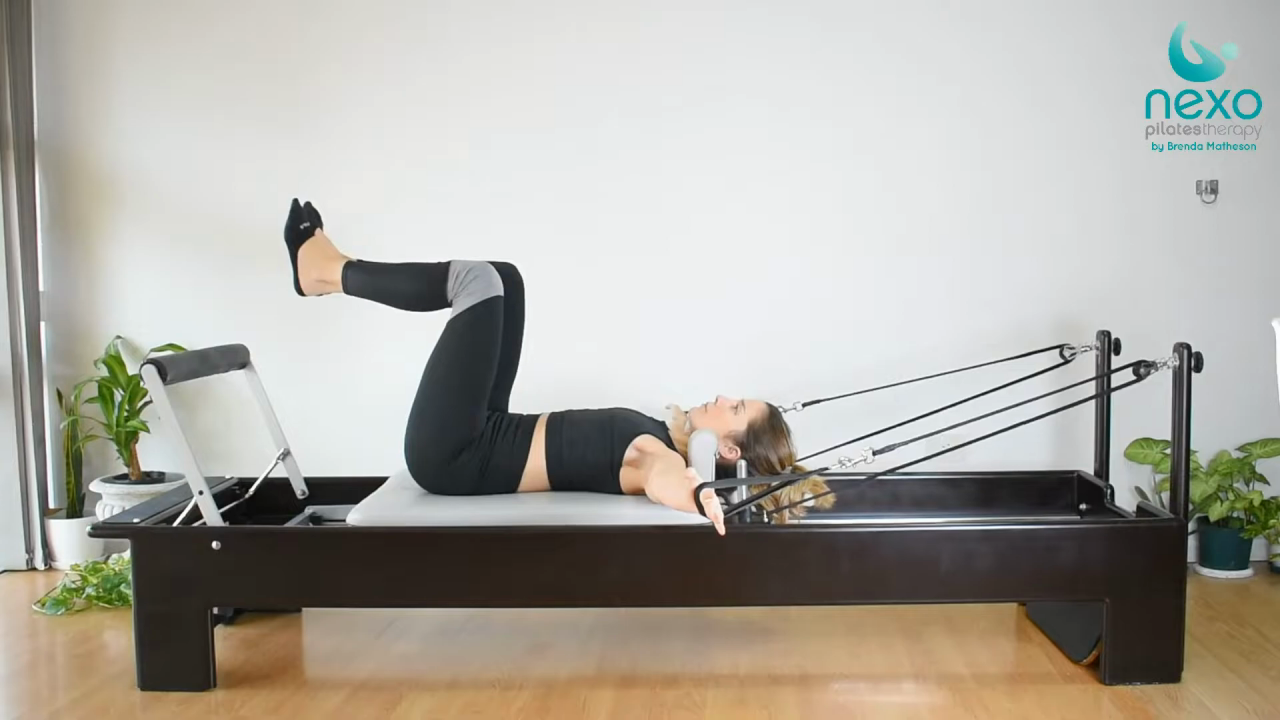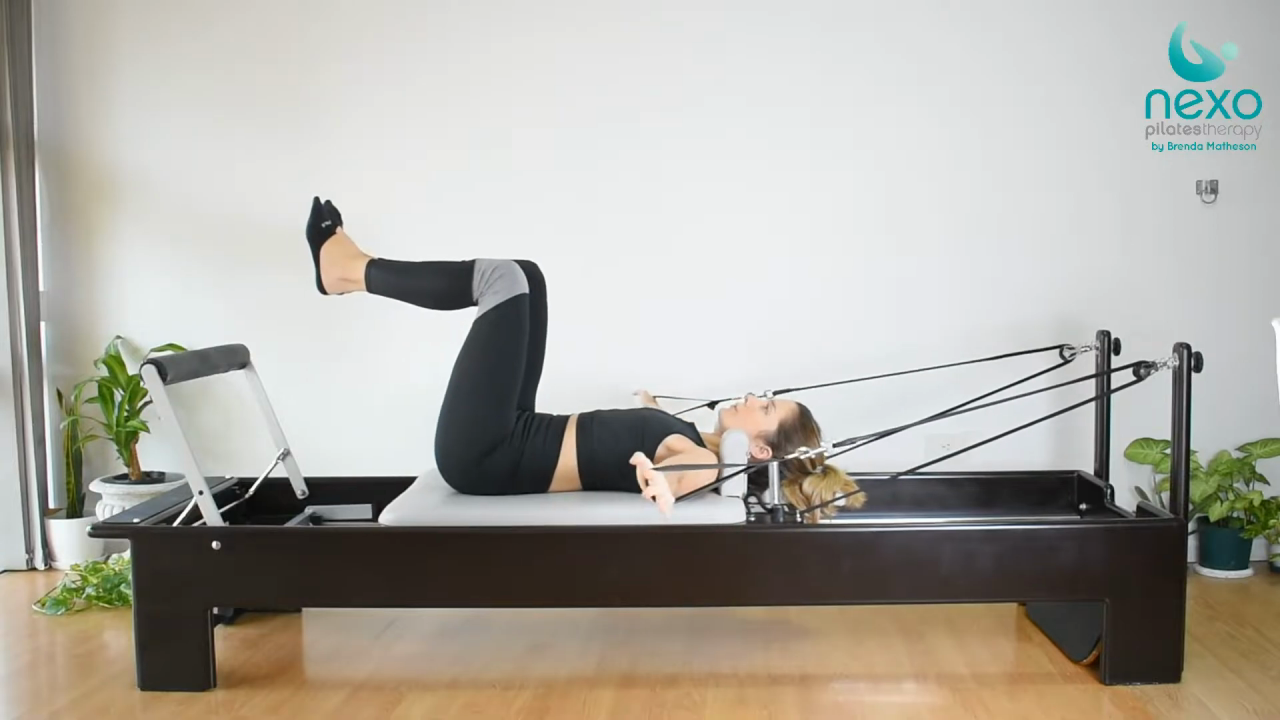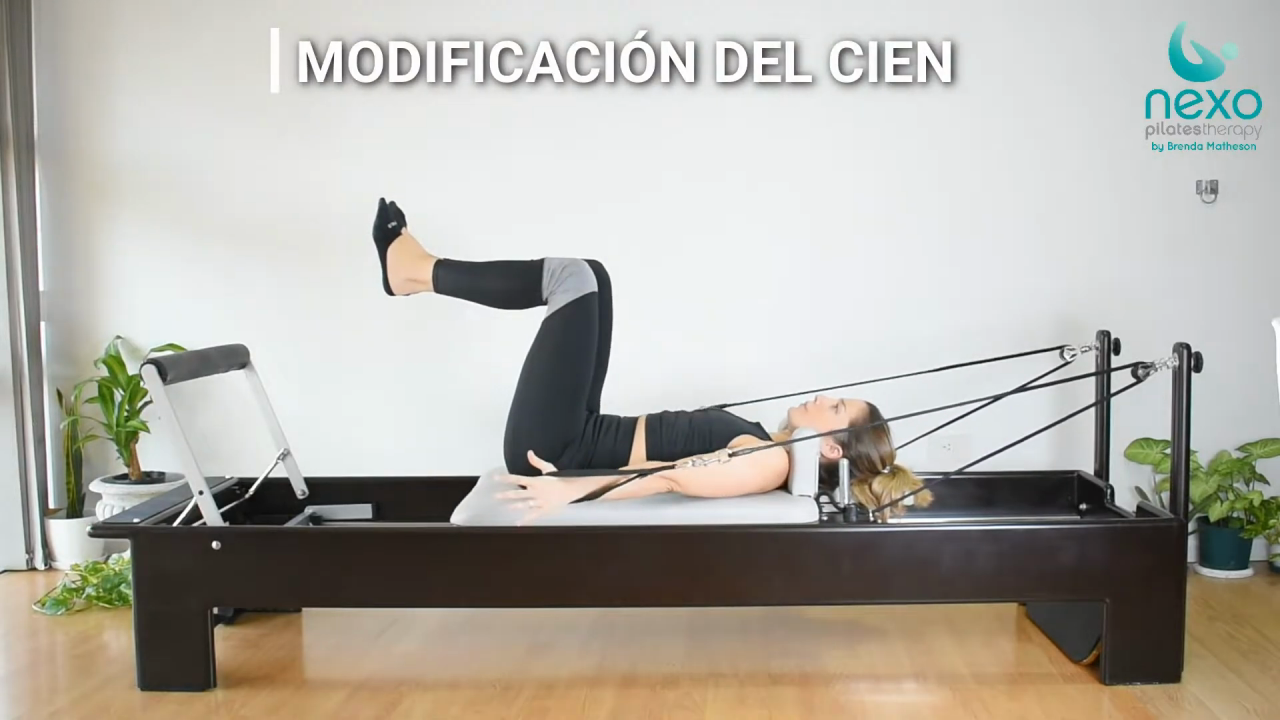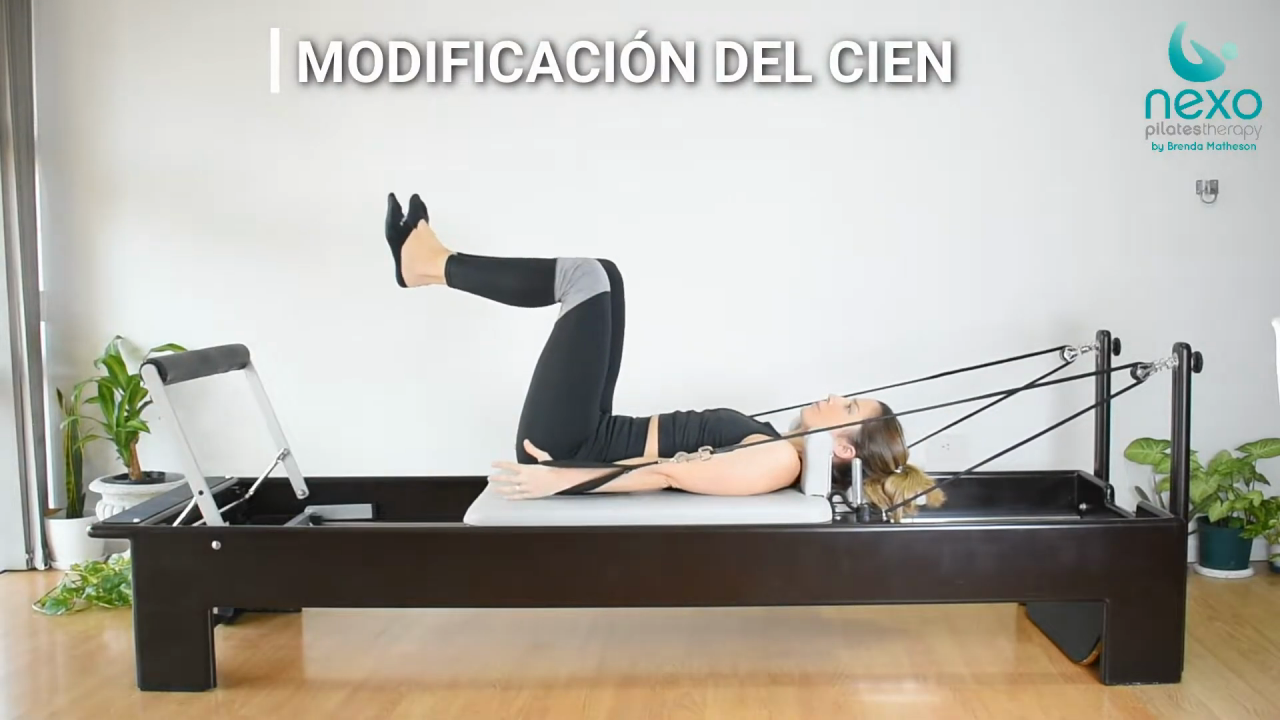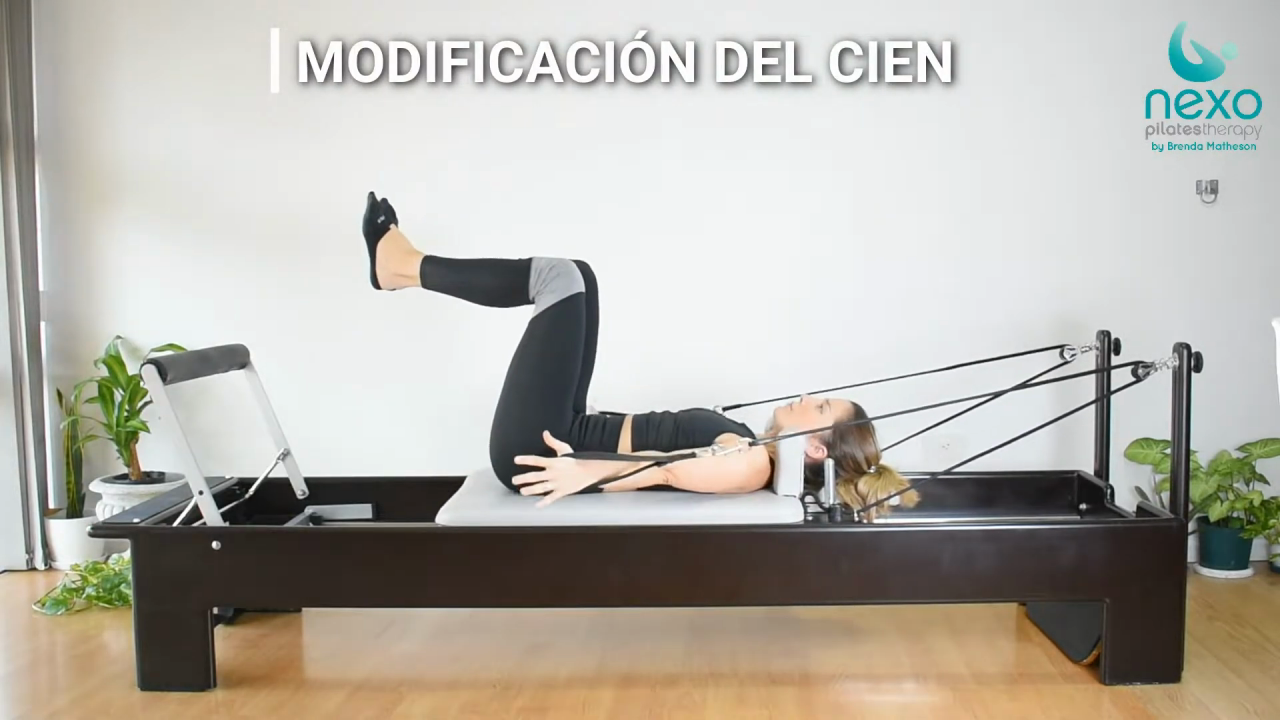
dt=1s
person 1, frame 1
left shoulder: (672, 463)
right shoulder: (671, 444)
left elbow: (662, 482)
left wrist: (694, 495)
right wrist: (678, 416)
left hip: (455, 458)
right hip: (488, 440)
left knee: (478, 282)
right knee: (500, 280)
left ankle: (331, 271)
right ankle: (336, 273)
person 1, frame 2
left shoulder: (704, 465)
right shoulder: (700, 445)
left elbow: (676, 476)
left wrist: (658, 480)
right wrist: (657, 403)
left hip: (485, 459)
right hip: (518, 440)
left knee: (503, 279)
right knee: (521, 277)
left ankle: (354, 270)
right ankle: (356, 272)
person 1, frame 3
left shoulder: (770, 464)
right shoulder: (763, 446)
left elbow: (671, 476)
left wrist: (573, 488)
left hip: (553, 454)
right hip: (580, 442)
left knee: (573, 280)
right knee: (586, 277)
left ankle: (419, 271)
right ankle: (420, 272)
person 1, frame 4
left shoulder: (781, 462)
right shoulder: (775, 446)
left elbow: (670, 474)
left wrist: (562, 480)
left hip: (570, 452)
right hip: (591, 442)
left knee: (586, 279)
right knee: (598, 275)
left ankle: (434, 263)
right ankle: (433, 264)
person 1, frame 5
left shoulder: (752, 466)
right shoulder: (748, 446)
left elbow: (662, 469)
left wrist: (584, 474)
left hip: (535, 446)
right hip: (564, 442)
left knee: (558, 278)
right knee: (574, 277)
left ankle: (409, 268)
right ankle: (409, 269)
